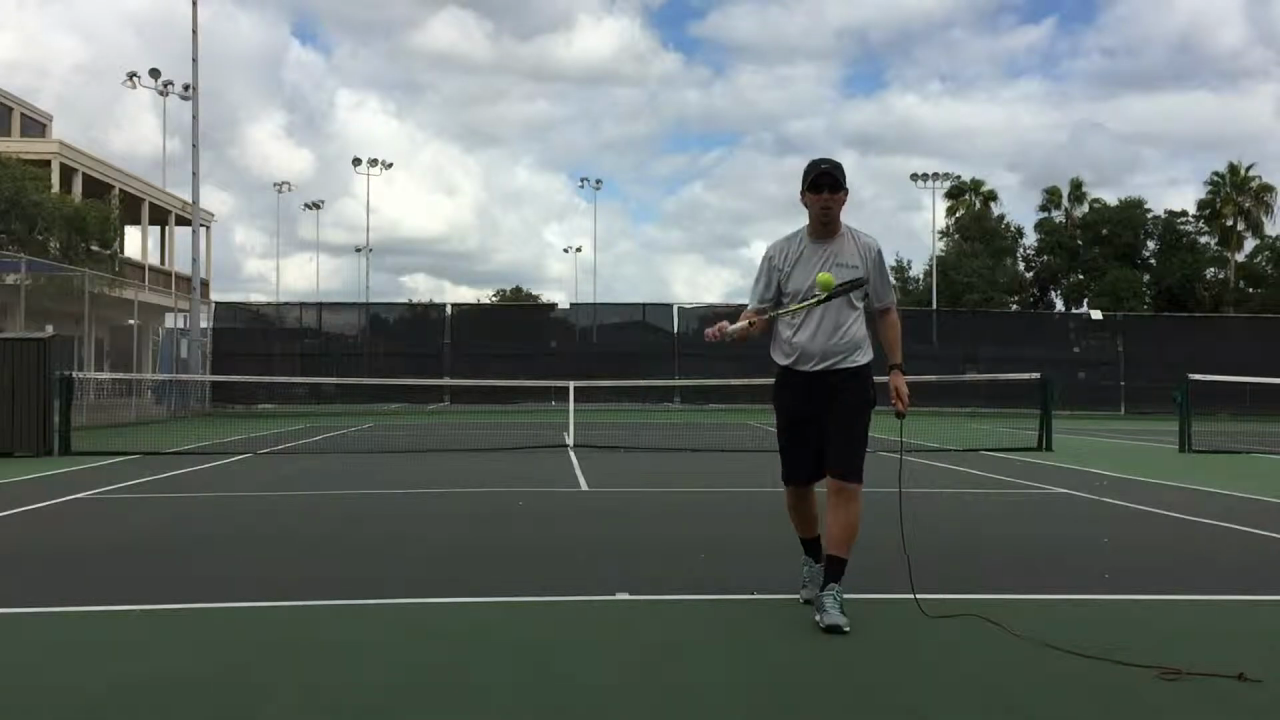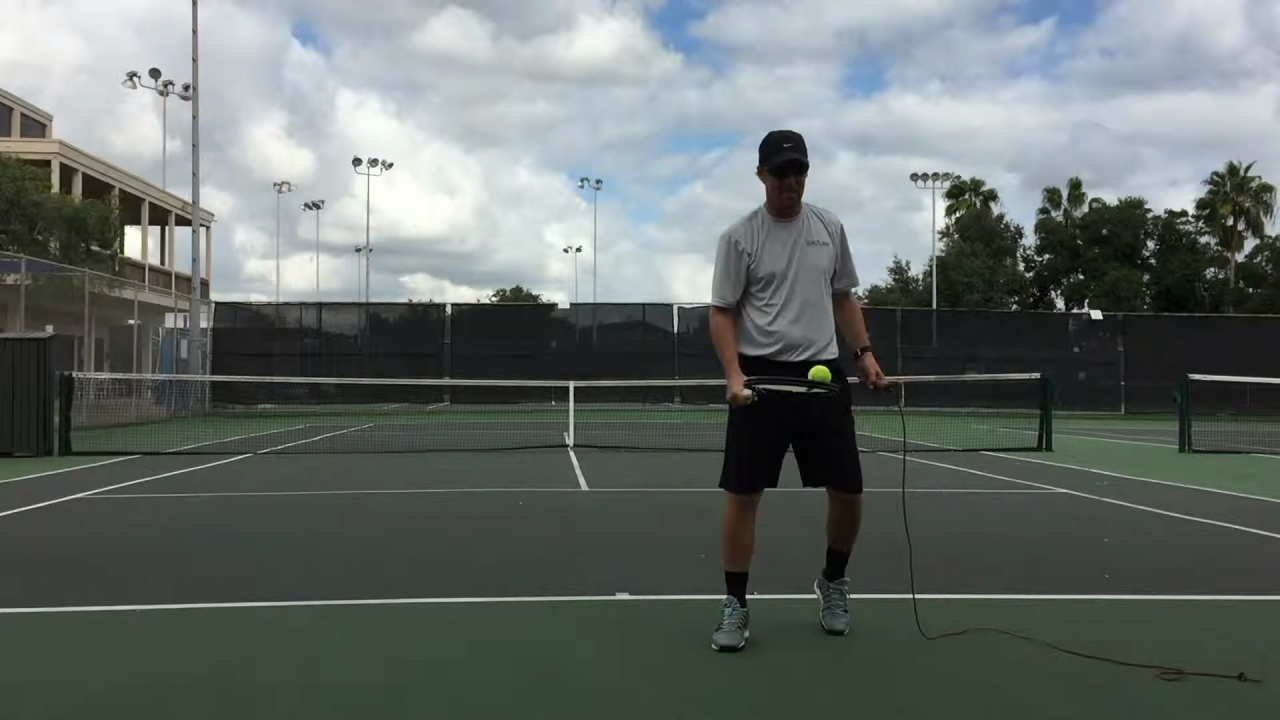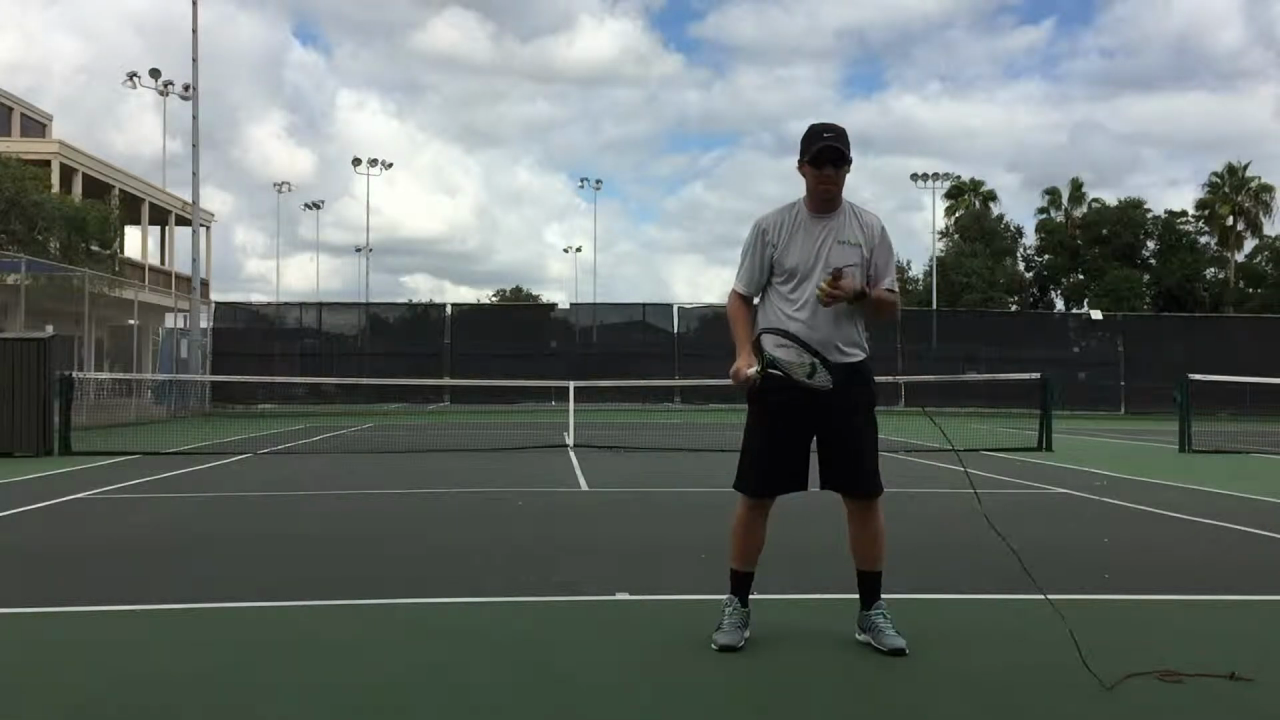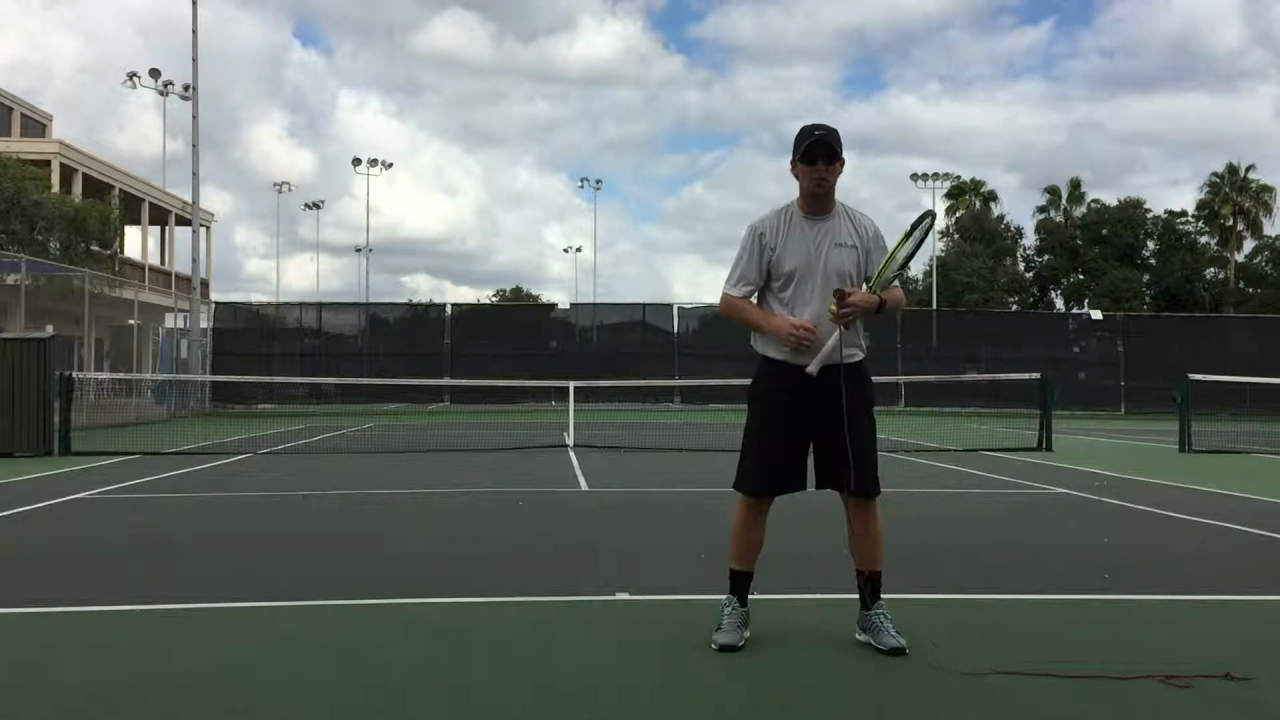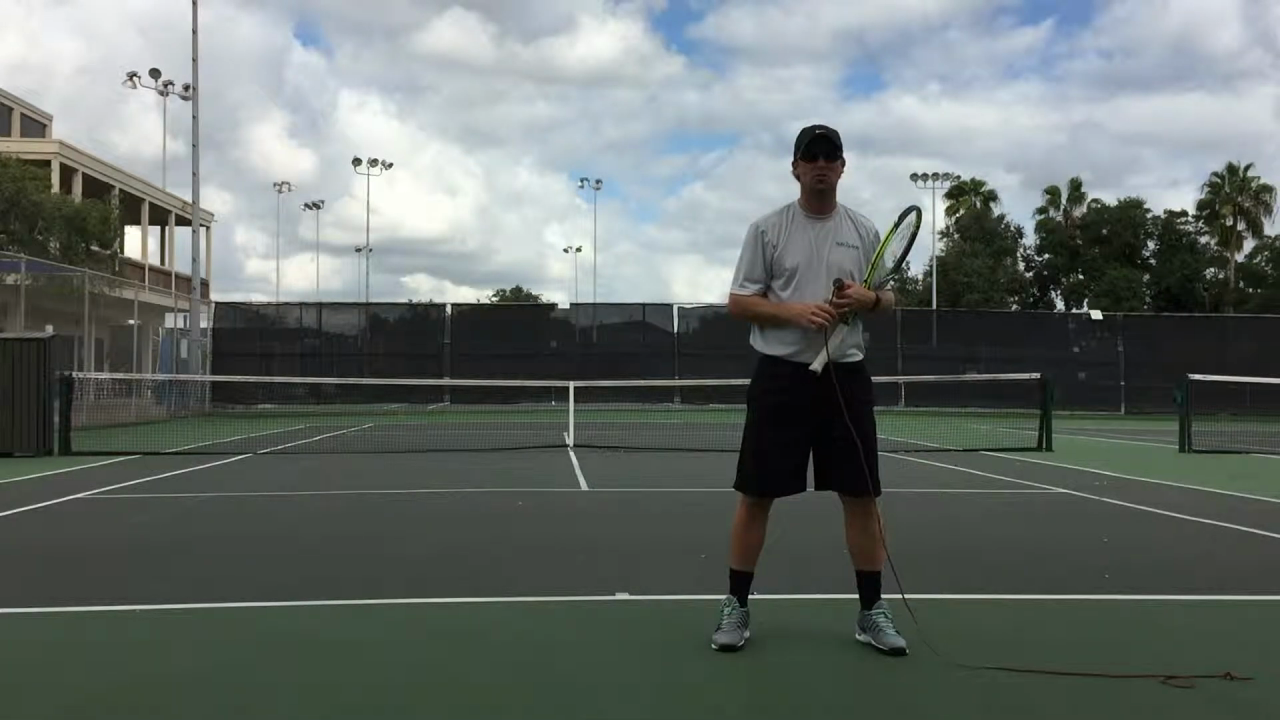
dt=1s
person 1, frame 1
left shoulder: (867, 249)
right shoulder: (779, 253)
left elbow: (885, 311)
right elbow: (759, 315)
left wrist: (896, 370)
right wrist: (731, 330)
left hip: (849, 379)
right hip: (794, 380)
left knee: (844, 483)
right knee: (798, 484)
left ankle: (831, 590)
right ankle: (813, 560)
person 1, frame 2
left shoulder: (830, 227)
right shoulder: (739, 237)
right elbow: (722, 311)
left wrist: (864, 352)
right wrist: (733, 373)
left hip: (822, 374)
right hip: (761, 377)
left knee: (847, 490)
right knee: (742, 492)
left ankle: (833, 581)
right ankle: (735, 605)
person 1, frame 3
left shoulder: (870, 228)
right shoulder: (771, 226)
left elbow: (890, 306)
right elbow: (740, 296)
left wrist: (859, 294)
right wrist: (744, 353)
left hip: (847, 376)
right hip: (779, 377)
left knee: (864, 495)
right knee: (756, 494)
left ankle: (871, 611)
right ankle: (737, 604)
person 1, frame 4
left shoulder: (863, 229)
right shoulder: (765, 229)
left elbow: (896, 295)
right elbow: (731, 301)
left wrist: (871, 301)
right wrist: (779, 325)
left hip: (846, 376)
right hip: (780, 376)
left knee: (862, 494)
right knee: (754, 493)
left ankle: (871, 611)
right ankle: (736, 604)
person 1, frame 5
left shoulder: (863, 230)
right shoulder: (767, 228)
left elbow: (888, 299)
right elbow: (738, 301)
left wrist: (868, 298)
right wrist: (794, 311)
left hip: (846, 375)
right hip: (780, 375)
left knee: (862, 494)
right knee: (756, 493)
left ankle: (872, 610)
right ankle: (736, 604)
